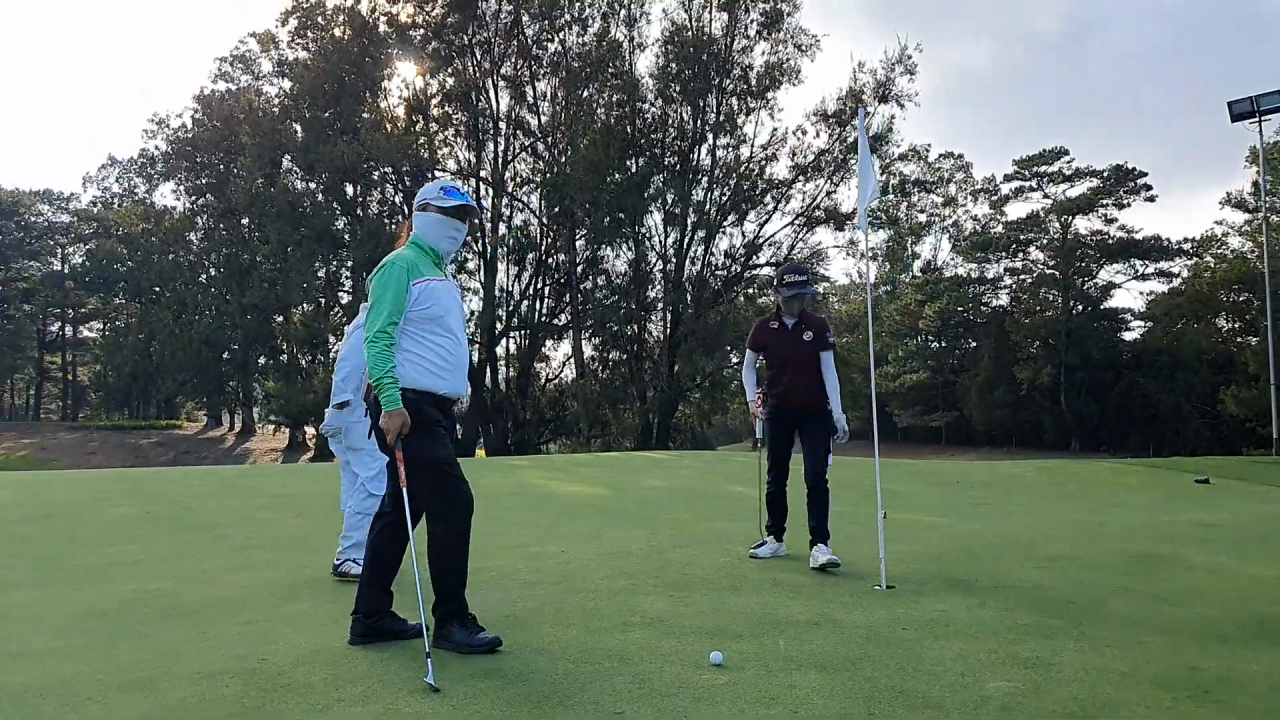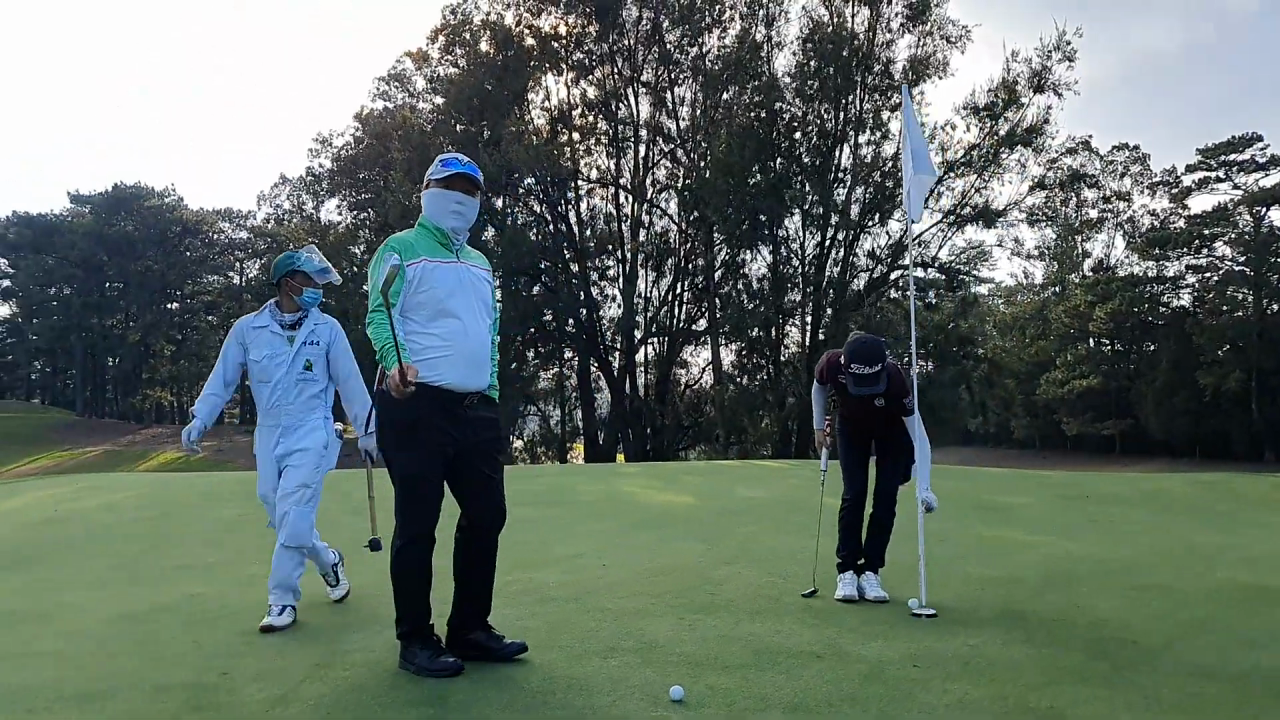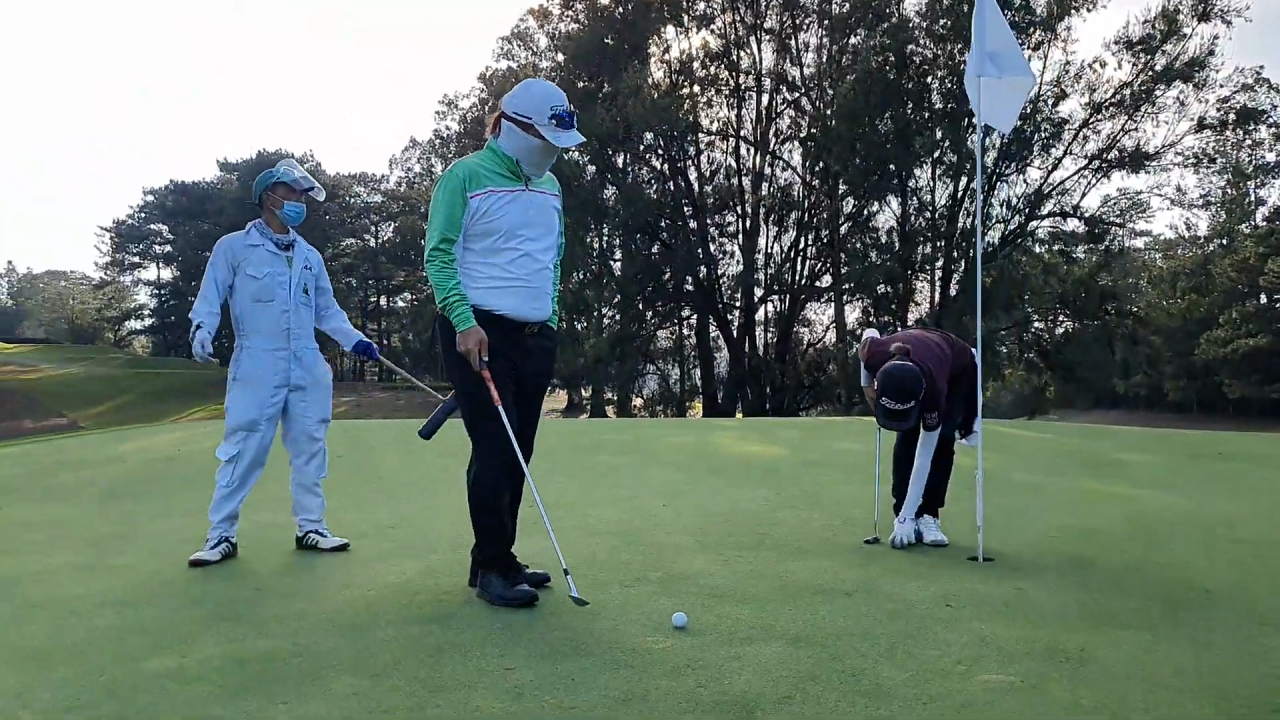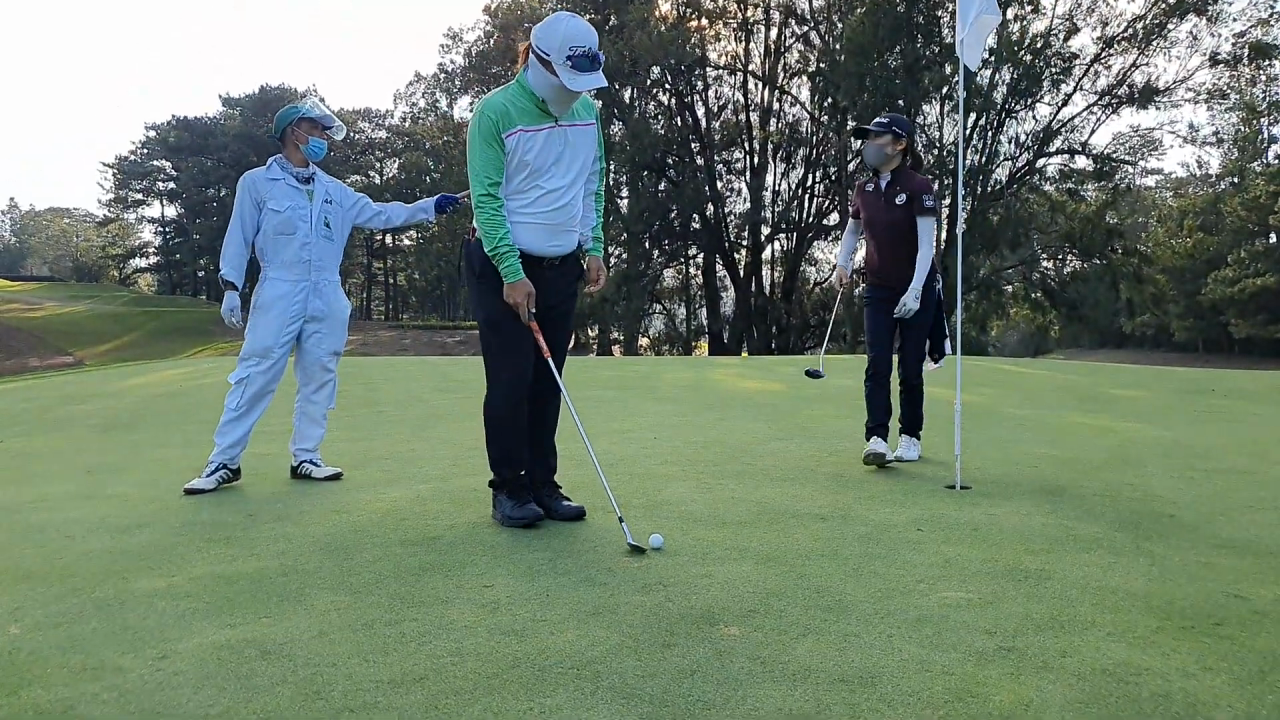
dt=1s
person 1, frame 1
left shoulder: (444, 275)
right shoulder: (401, 266)
right elbow: (379, 337)
left wrist: (452, 404)
right wrist: (391, 403)
left hip: (435, 409)
right hip: (410, 409)
left knee: (401, 510)
right knee: (453, 504)
left ankle: (371, 616)
right ankle: (452, 620)
person 1, frame 2
left shoulder: (480, 263)
right shoulder: (401, 250)
right elbow: (379, 315)
left wrist: (491, 395)
right wrist: (394, 359)
left hip: (476, 409)
right hip: (417, 406)
left knee: (486, 517)
right knee: (417, 525)
left ankle: (469, 629)
right ankle: (415, 639)
person 1, frame 3
left shoulder: (550, 186)
right shoulder: (464, 176)
right elbow: (438, 256)
left wrist: (551, 320)
right wrist: (463, 321)
left hip: (536, 335)
right hip: (478, 333)
left knee: (518, 451)
right knee: (494, 447)
left ankle: (496, 557)
right ankle: (491, 568)
person 1, frame 4
left shoulder: (586, 111)
right shoulder: (496, 111)
left elbow: (592, 185)
right elbow: (486, 198)
left wrist: (593, 247)
right wrist: (512, 273)
left hip: (561, 265)
right hip: (503, 265)
left knee: (547, 381)
right knee: (512, 377)
left ankle: (541, 484)
right ankle: (509, 487)
person 2, frame 1
left shoulder: (360, 328)
right shoulder: (368, 329)
right elbow: (348, 371)
right wrist: (340, 409)
left hip: (346, 417)
right hip: (356, 416)
left knee: (354, 488)
right knee: (373, 481)
left ankle: (357, 554)
right ankle: (348, 555)
person 2, frame 2
left shoulder: (328, 329)
right shoulder: (247, 328)
left elbow: (348, 379)
right elbow: (223, 377)
left wrist: (364, 429)
right wrist: (200, 420)
left hip: (310, 433)
right hip: (268, 434)
left knee: (294, 514)
right knee: (282, 517)
left ankle: (283, 601)
right ankle: (328, 561)
person 2, frame 3
left shoulder: (310, 256)
right shoulder: (233, 247)
left elbow: (326, 310)
right elbow: (210, 297)
left wrist: (355, 340)
right wrist: (202, 331)
left hip: (308, 364)
right hip: (257, 364)
left knee: (309, 446)
right knee: (243, 449)
left ankle: (310, 527)
right ankle: (221, 535)
person 2, frame 4
left shoulder: (334, 189)
right shoulder: (256, 182)
left elbow: (380, 215)
right elbow: (238, 238)
left wrist: (429, 206)
right wrist: (231, 288)
left hip: (327, 296)
right hip: (279, 293)
left knee: (319, 377)
right knee: (255, 374)
left ankle: (305, 457)
right ankle: (223, 462)
person 3, frame 1
left shoulder: (818, 326)
right shoulder: (763, 327)
left elbow: (829, 370)
right elbow: (749, 366)
left wrist: (837, 411)
right wrist: (752, 398)
left hip: (814, 412)
right hip: (778, 412)
left knee: (816, 478)
right knee: (775, 478)
left ankle: (820, 546)
right ankle: (775, 539)
person 3, frame 2
left shoulder: (894, 378)
right shoulder: (831, 363)
right elbow: (819, 388)
right wrist: (819, 426)
left hip: (892, 431)
right hip: (851, 428)
left knee: (886, 498)
right knee: (854, 494)
left ankle: (870, 572)
right ankle: (847, 571)
person 3, frame 3
left shoulder: (931, 388)
right shoulder: (874, 355)
left elbow: (923, 458)
right elbow: (869, 335)
right wrist: (866, 384)
left hip: (957, 371)
left knee: (942, 441)
right knee: (906, 440)
left ankle: (928, 515)
right ankle: (903, 517)
person 3, frame 4
left shoulder: (918, 186)
right shoulder: (865, 188)
left elbow: (927, 245)
right elbow: (854, 229)
left wrist: (915, 290)
right wrist: (843, 262)
left hip: (913, 290)
right hip: (878, 290)
left knee: (910, 368)
right knee: (877, 364)
left ankle: (910, 437)
right ankle: (877, 439)
